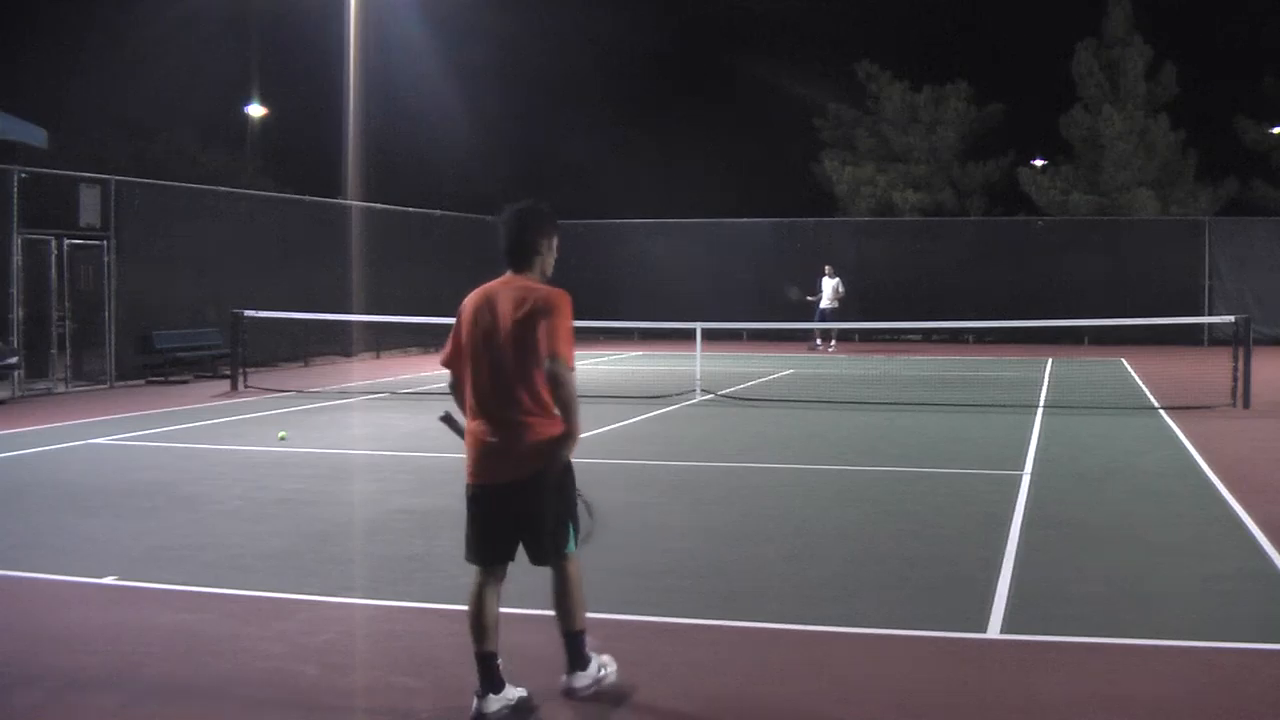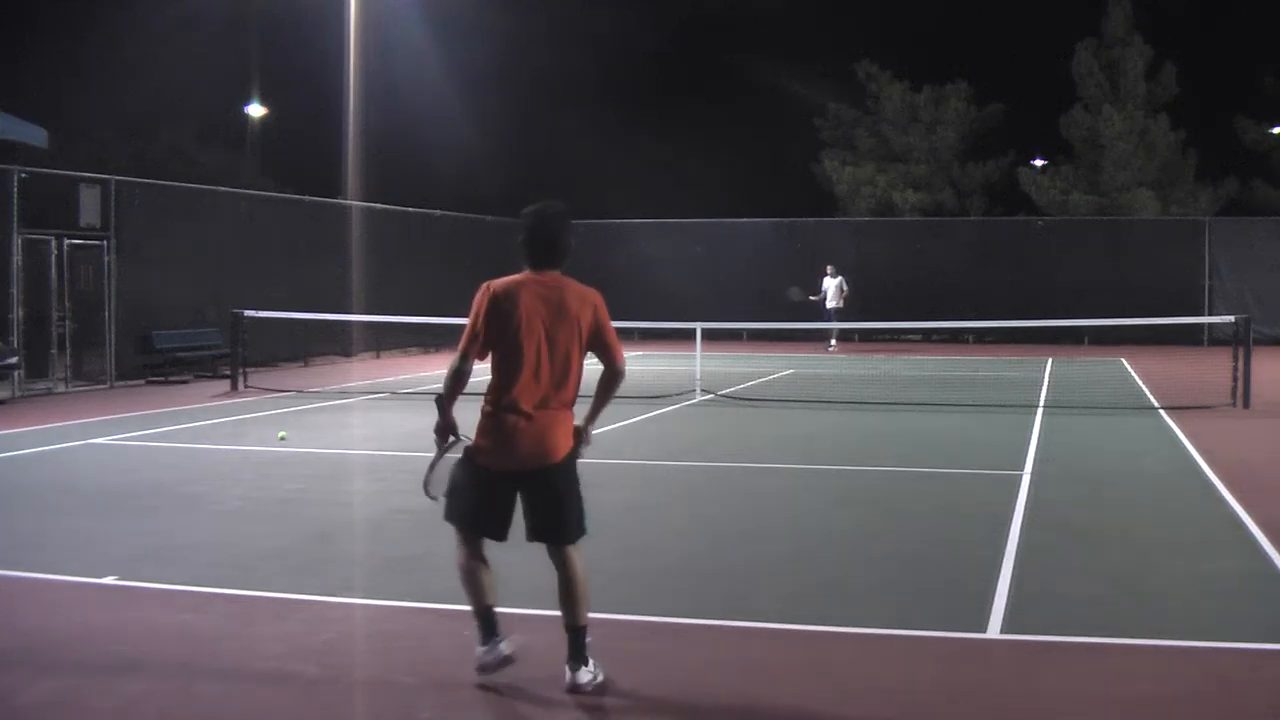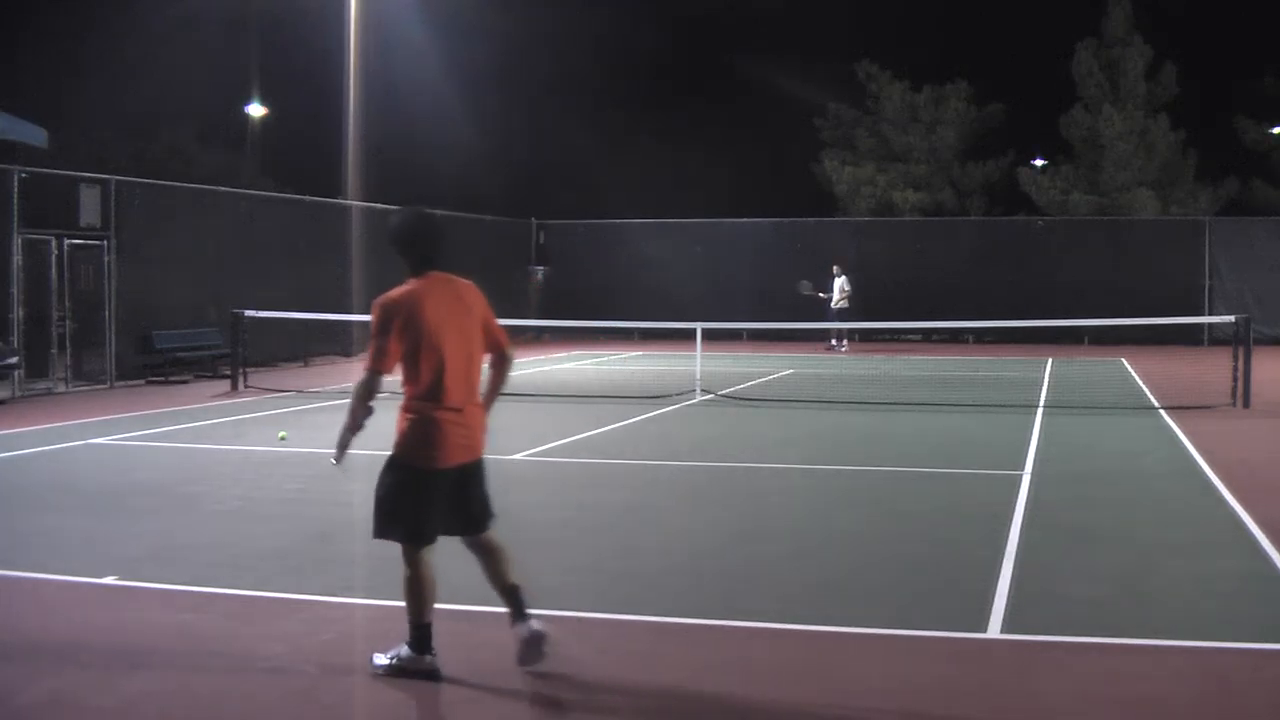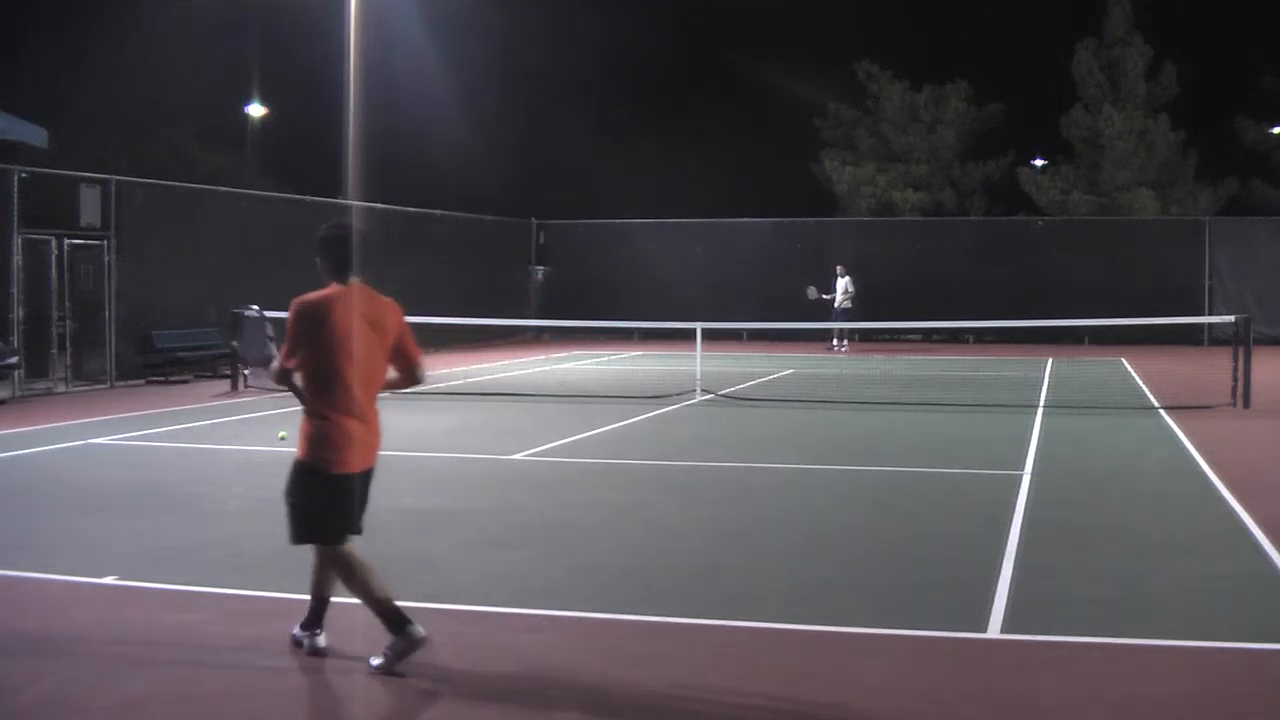
dt=0.5s
person 1, frame 1
left shoulder: (474, 300)
right shoulder: (548, 300)
left elbow: (455, 376)
right elbow: (559, 374)
right wrist: (571, 432)
left hip: (484, 453)
right hip: (536, 451)
left knee: (489, 572)
right knee: (564, 559)
right ankle: (580, 666)
person 1, frame 2
left shoulder: (495, 294)
right shoulder: (586, 300)
left elbow: (462, 365)
right elbow: (616, 367)
left wrist: (445, 415)
right wrist: (588, 420)
left hip: (495, 442)
right hip: (553, 445)
left knee: (470, 540)
right knee: (564, 551)
left ankle: (492, 639)
right ankle: (579, 663)
person 1, frame 3
left shoulder: (395, 304)
right shoulder: (470, 293)
left elbow: (373, 380)
right elbow: (503, 358)
left wrist: (352, 423)
left hip: (423, 441)
right hip: (468, 439)
left knee: (415, 548)
right knee: (479, 534)
left ankle: (420, 651)
right ankle: (523, 622)
person 1, frame 4
left shoulder: (308, 308)
right shoulder: (388, 309)
left elbow: (283, 376)
right elbow: (415, 376)
left wrist: (278, 367)
left hip: (323, 448)
right hip: (364, 446)
left knee: (331, 549)
right knee: (332, 542)
left ankle: (402, 627)
right ankle: (312, 628)
